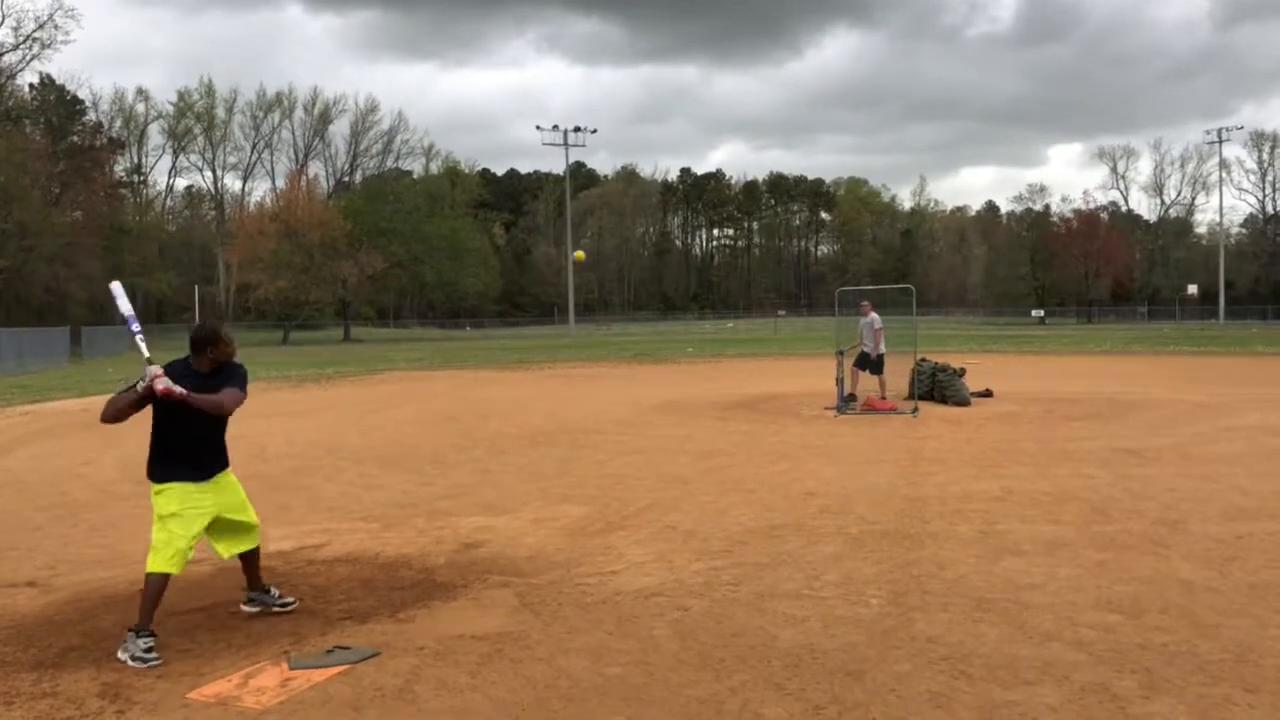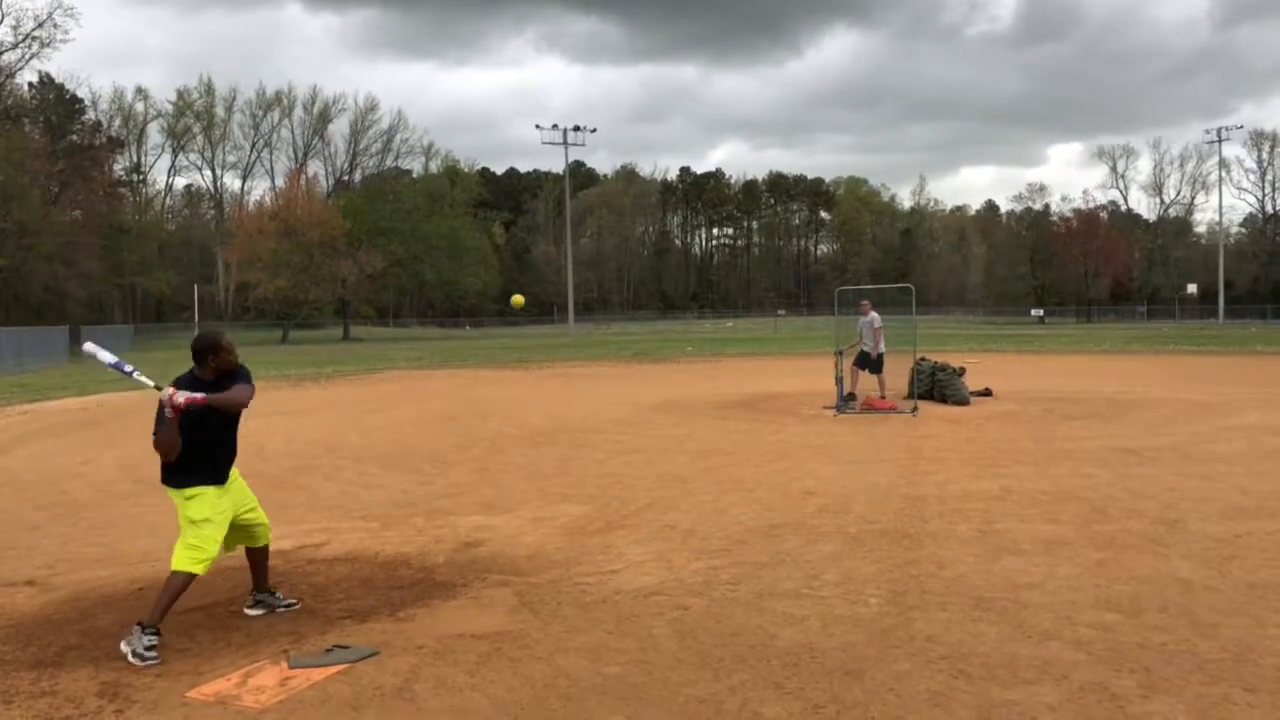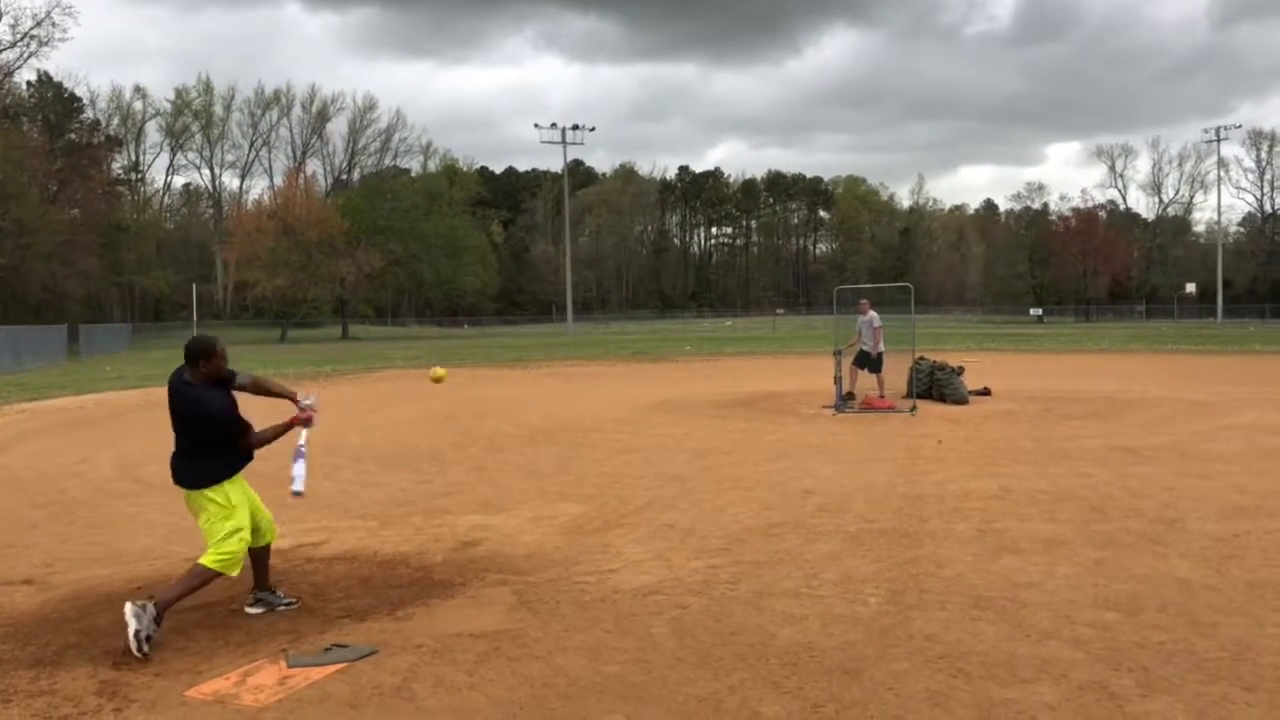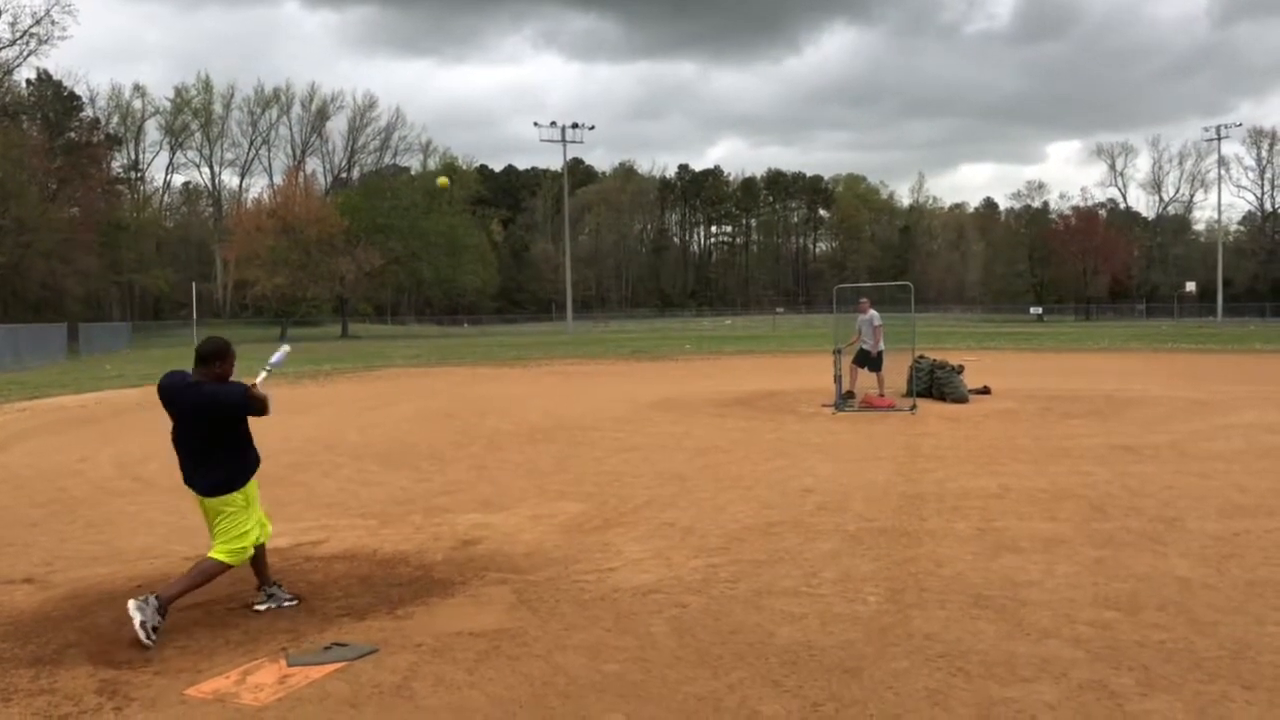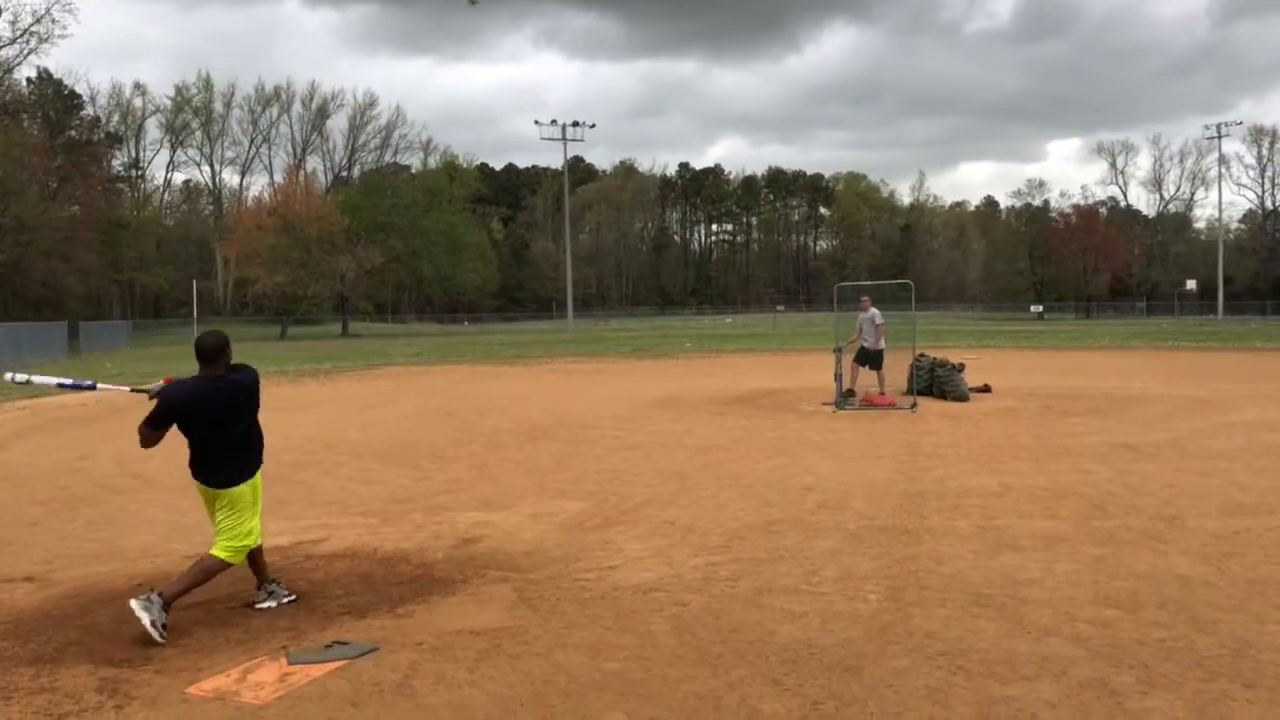
dt=0.1s
person 1, frame 1
left shoulder: (231, 371)
right shoulder: (164, 377)
left elbow: (228, 403)
right elbow: (108, 415)
left wrist: (181, 393)
right wrist: (143, 388)
left hip: (216, 475)
right hip: (175, 481)
left knee: (248, 527)
right knee: (168, 554)
left ankle: (257, 593)
right ankle: (139, 636)
person 1, frame 2
left shoulder: (234, 374)
right shoulder: (178, 392)
left elbow: (241, 399)
right elbow: (168, 454)
left wrist: (199, 398)
right wrist: (170, 414)
left hip: (224, 477)
right hip: (195, 486)
left knee: (258, 527)
right knee: (194, 555)
left ankle: (262, 595)
right ankle: (145, 632)
person 1, frame 3
left shoulder: (181, 376)
right shoulder: (210, 405)
left elbow: (246, 381)
right elbow: (250, 442)
left wrist: (293, 396)
right wrist: (292, 422)
left hip: (209, 476)
right hip: (214, 484)
left knee: (259, 526)
right knee: (224, 557)
left ankle: (263, 594)
right ankle: (152, 610)
person 1, frame 4
left shoulder: (169, 384)
right shoulder: (230, 396)
right elbow: (262, 406)
left hip: (201, 478)
right hip: (230, 485)
left knee: (253, 527)
right knee: (228, 552)
left ankle: (267, 590)
right ankle: (155, 603)
person 1, frame 5
left shoulder: (176, 395)
right shoulder: (247, 378)
left elbow: (146, 439)
left hip: (206, 478)
right hip: (241, 478)
left knee: (244, 531)
right knee: (229, 548)
left ankle: (266, 587)
right ankle: (158, 600)
